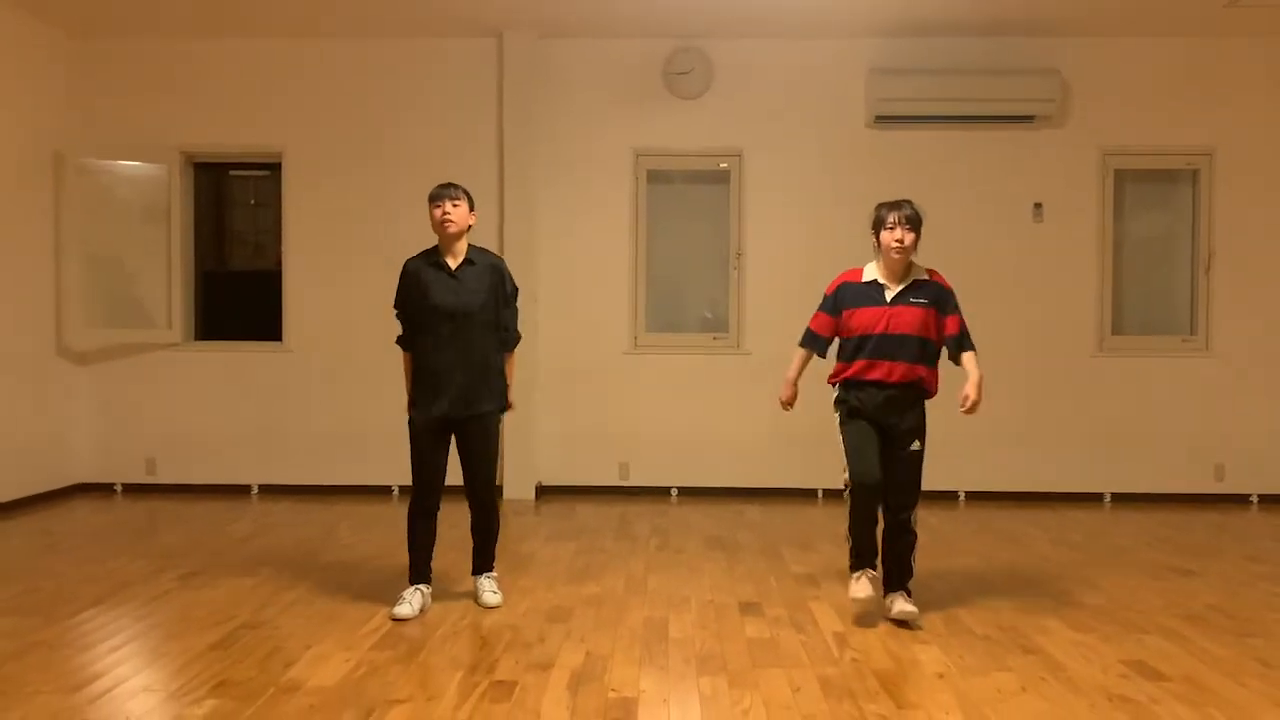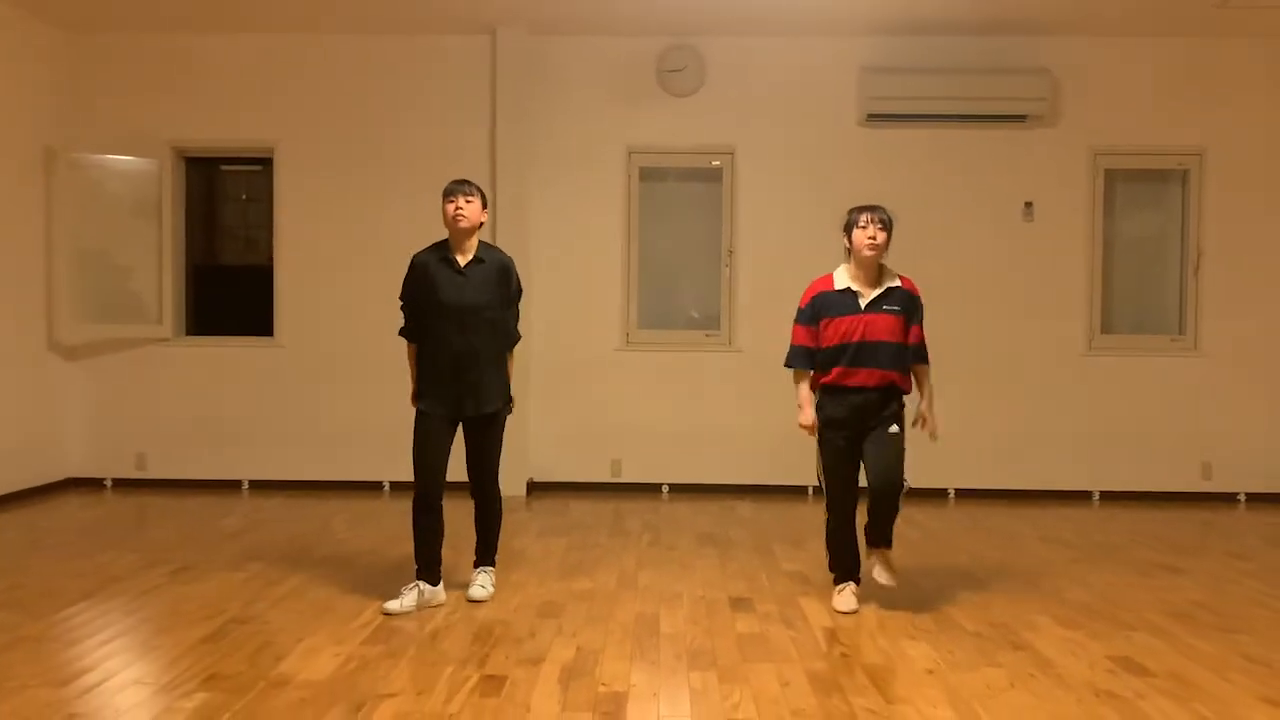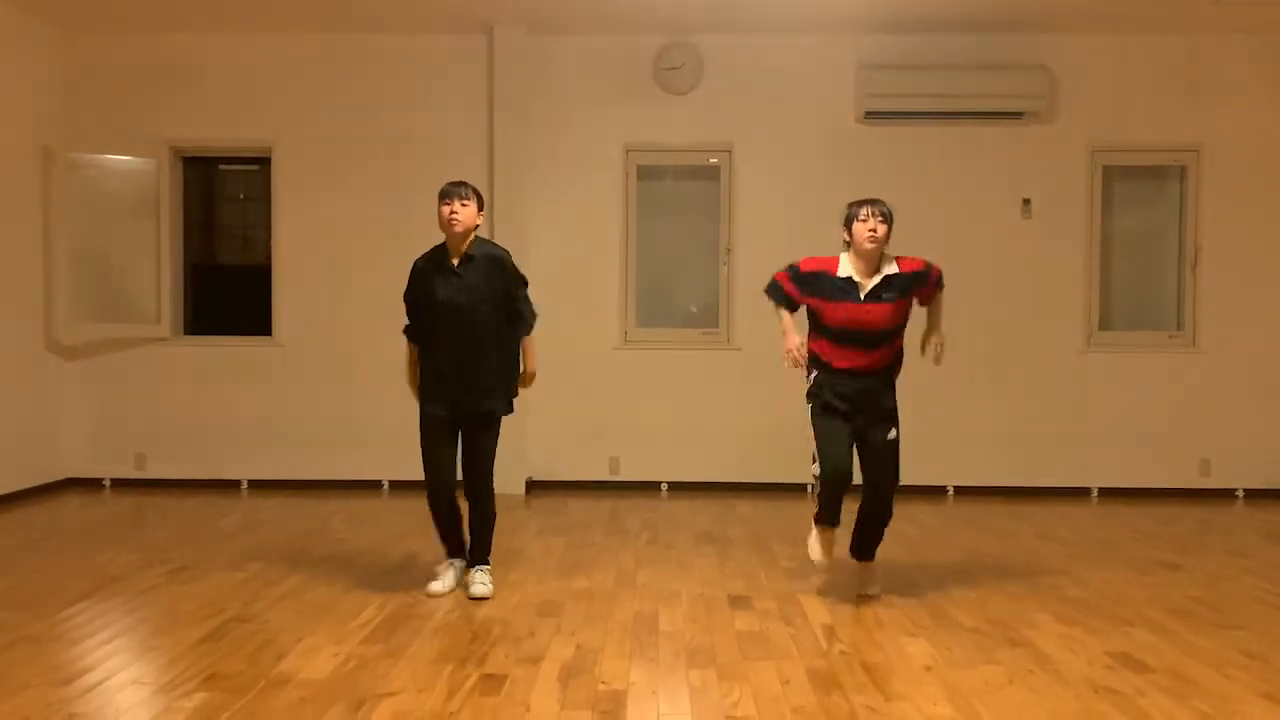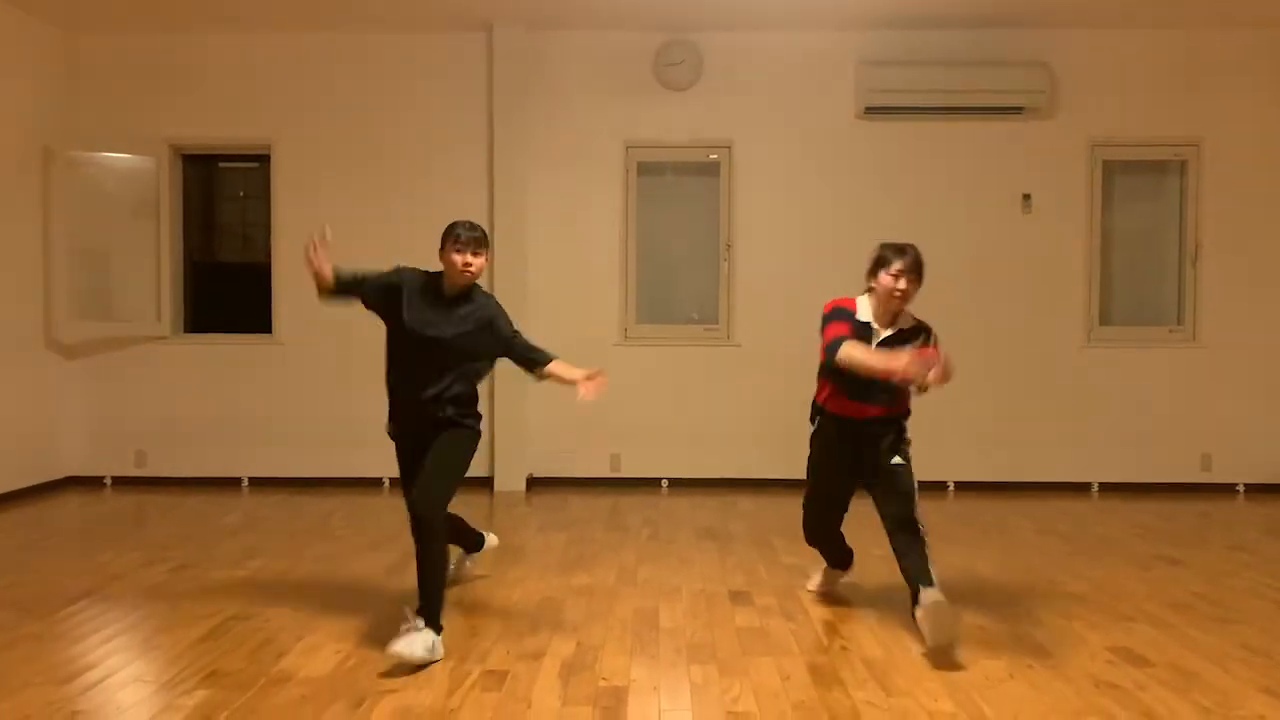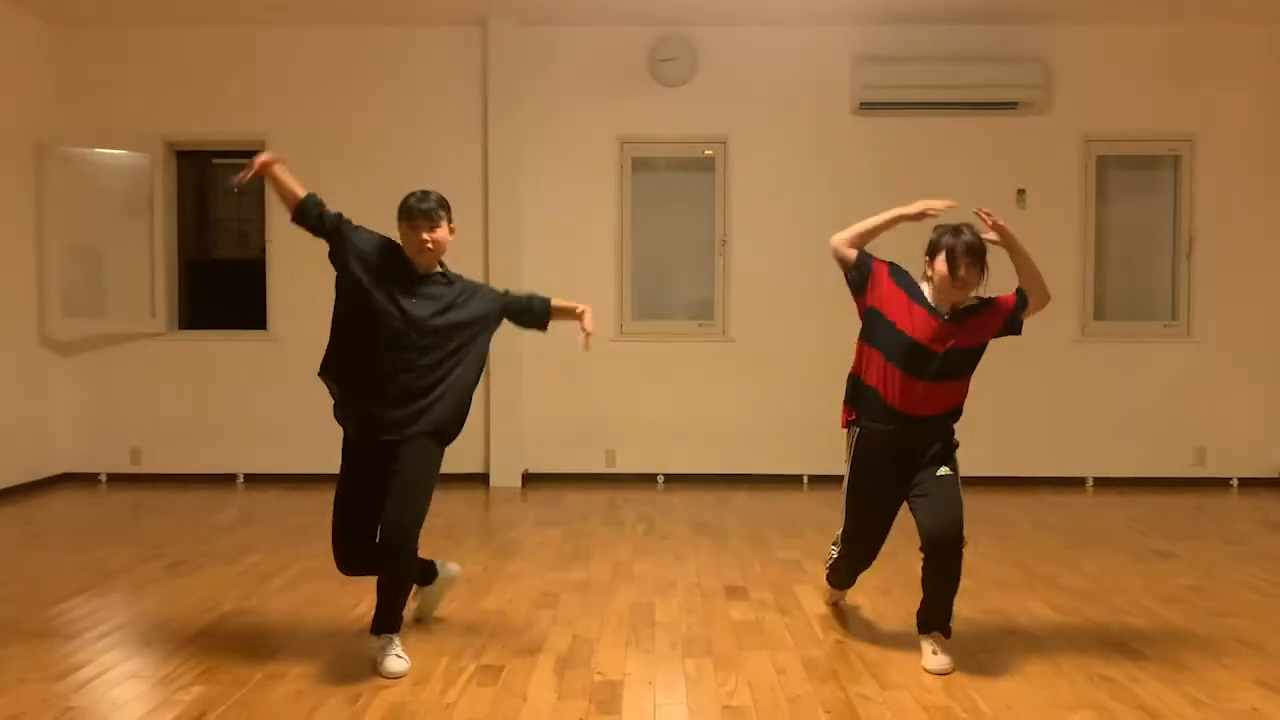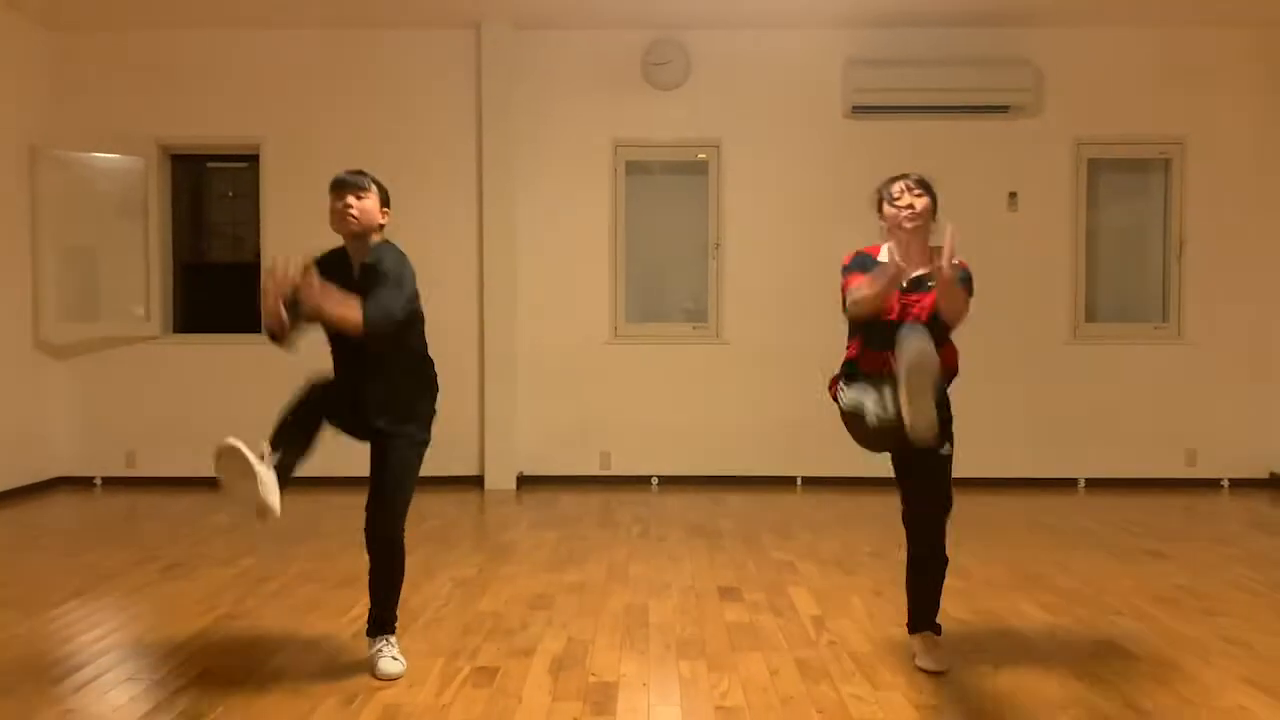
dt=0.4s
person 1, frame 1
left shoulder: (493, 268)
right shoulder: (415, 270)
left elbow: (508, 335)
right elbow: (408, 339)
left wrist: (506, 388)
right wrist: (410, 392)
left hip: (481, 398)
right hip: (429, 399)
left knee: (482, 491)
right knee: (424, 493)
left ankle: (485, 574)
right ankle: (419, 584)
person 1, frame 2
left shoulder: (500, 266)
right shoulder: (423, 264)
left elbow: (509, 334)
right elbow: (412, 331)
left wrist: (505, 385)
right wrist: (415, 383)
left hip: (486, 393)
right hip: (435, 393)
left knee: (484, 485)
right knee: (426, 486)
left ankle: (484, 568)
right ankle: (427, 582)
person 1, frame 3
left shoulder: (497, 262)
right shoulder: (425, 268)
left elbow: (524, 320)
right elbow: (417, 329)
left wrist: (527, 367)
right wrist: (415, 378)
left hip: (486, 391)
right hip: (441, 392)
left knee: (476, 480)
right knee: (437, 483)
left ankle: (480, 564)
right ankle: (455, 557)
person 1, frame 4
left shoulder: (484, 310)
right shoulder: (407, 285)
left elbow: (527, 354)
right elbow: (342, 285)
left wrist: (578, 376)
right wrist: (320, 270)
left hip: (454, 427)
right hip: (408, 424)
left knee: (425, 507)
right knee: (427, 515)
left ankle: (426, 630)
right ankle: (476, 542)
person 1, frame 5
left shoulder: (467, 296)
right shoulder: (371, 256)
left elbow: (524, 307)
right elbow: (313, 213)
left wrist: (574, 310)
right wrist: (272, 170)
left hip: (422, 428)
right hip: (366, 424)
left knee: (398, 531)
right knee: (351, 552)
left ankle: (390, 634)
right ankle: (430, 574)
person 1, frame 6
left shoulder: (394, 269)
right shoulder: (327, 268)
left elbow: (376, 321)
right elbow: (282, 335)
left wrist: (321, 301)
right wrist: (277, 305)
left hip: (403, 411)
right hip: (352, 396)
left knee: (383, 526)
right knee: (316, 396)
left ankle: (383, 636)
right ankle: (269, 470)
person 2, frame 1
left shoulder: (935, 288)
right shoulder: (847, 286)
left elbow: (959, 342)
right elbow: (815, 336)
left wrist: (973, 377)
right wrist: (791, 380)
left hip: (907, 404)
right hip: (858, 400)
left knee: (902, 502)
right knee: (864, 482)
left ankle: (898, 590)
right ankle: (862, 568)
person 2, frame 2
left shoulder: (904, 294)
right shoulder: (820, 294)
left elbow: (917, 354)
right elbow: (802, 357)
left wrist: (925, 402)
right wrist: (806, 405)
left hip: (884, 405)
right hip: (836, 406)
left knee: (888, 482)
right knee: (840, 498)
left ankle: (879, 548)
right ankle: (845, 580)
person 2, frame 3
left shoulder: (905, 274)
right shoulder: (818, 273)
left elbow: (935, 281)
right elbow: (778, 287)
left wrist: (934, 329)
right wrist: (790, 333)
left hip: (878, 394)
right hip: (831, 390)
left knee: (882, 487)
right knee: (833, 468)
left ankle: (865, 557)
right ankle: (825, 522)
person 2, frame 4
left shoulder: (917, 332)
right shoulder: (841, 315)
left elbow: (929, 376)
right elbow: (841, 353)
left wrist: (937, 370)
right wrist: (892, 364)
left hip: (885, 437)
right hip: (836, 433)
left knee: (901, 513)
right knee: (818, 524)
left ankle: (927, 600)
right ankle: (837, 564)
person 2, frame 5
left shoulder: (982, 314)
right shoulder: (891, 286)
left elbow: (1038, 296)
right elbow: (842, 244)
left wrist: (1009, 242)
right wrist: (906, 212)
left hip: (933, 441)
right hip: (876, 436)
left knee: (945, 532)
right knee: (861, 539)
left ankle: (933, 633)
right ankle: (838, 575)
person 2, frame 6
left shoulder: (952, 275)
right shoulder: (867, 263)
left elbow: (959, 313)
right elbow: (855, 299)
left wrist: (946, 276)
right wrist: (882, 274)
left hip: (929, 408)
right hip: (869, 404)
left knee: (929, 526)
left ankle: (923, 630)
